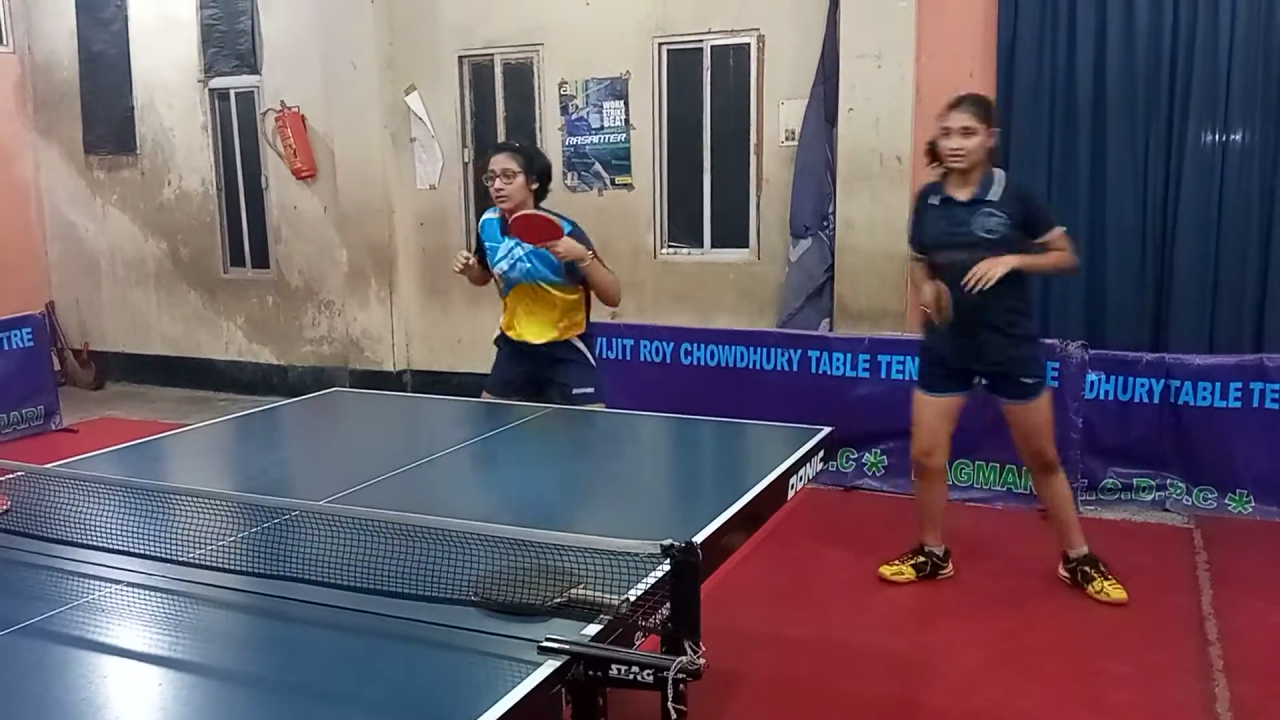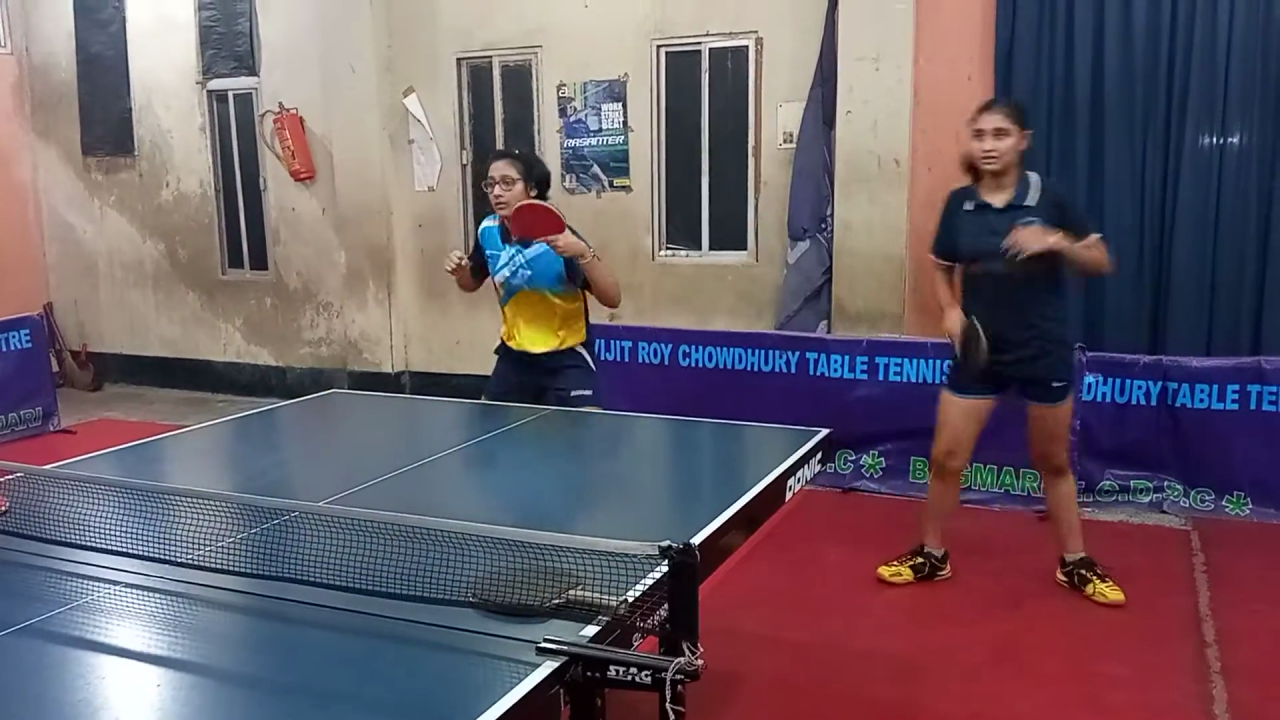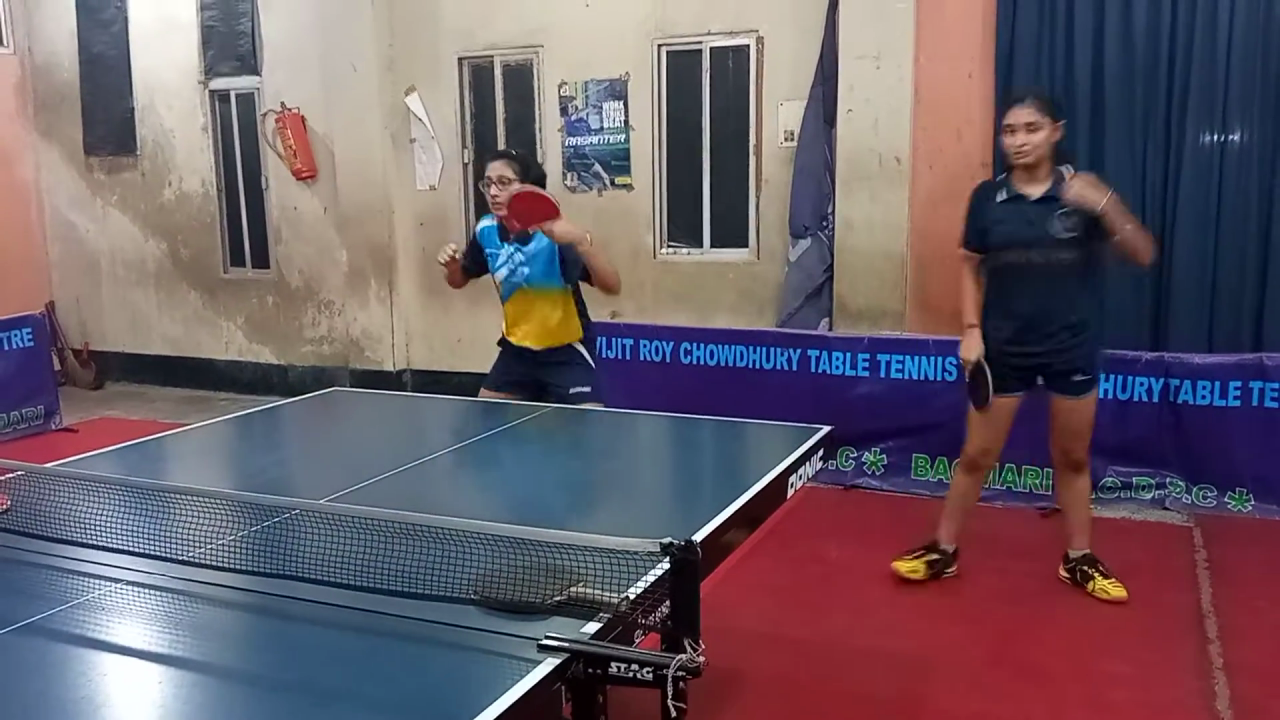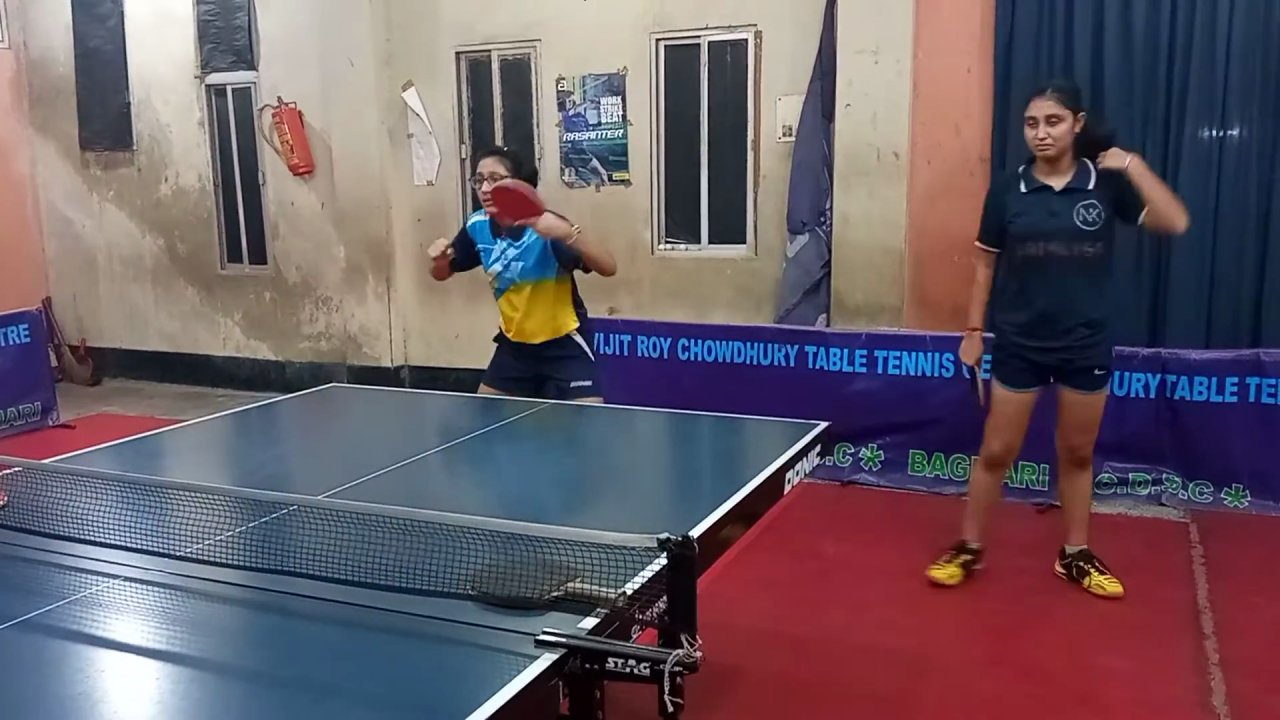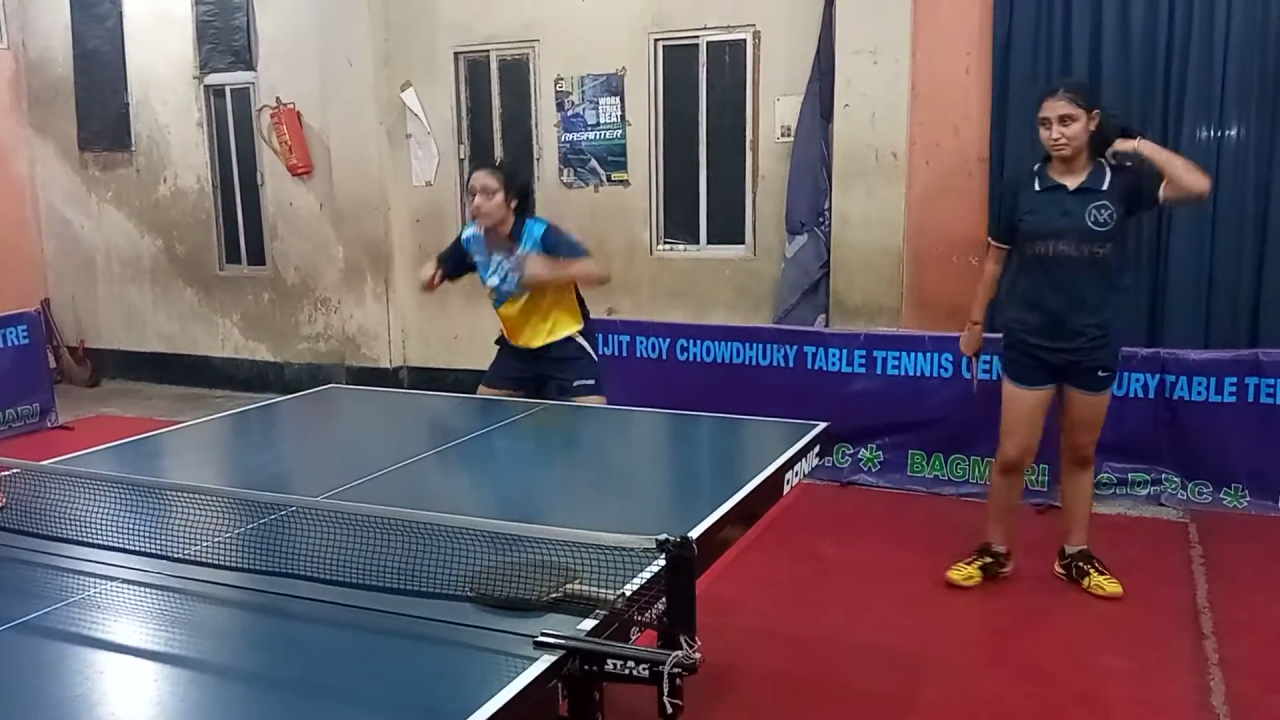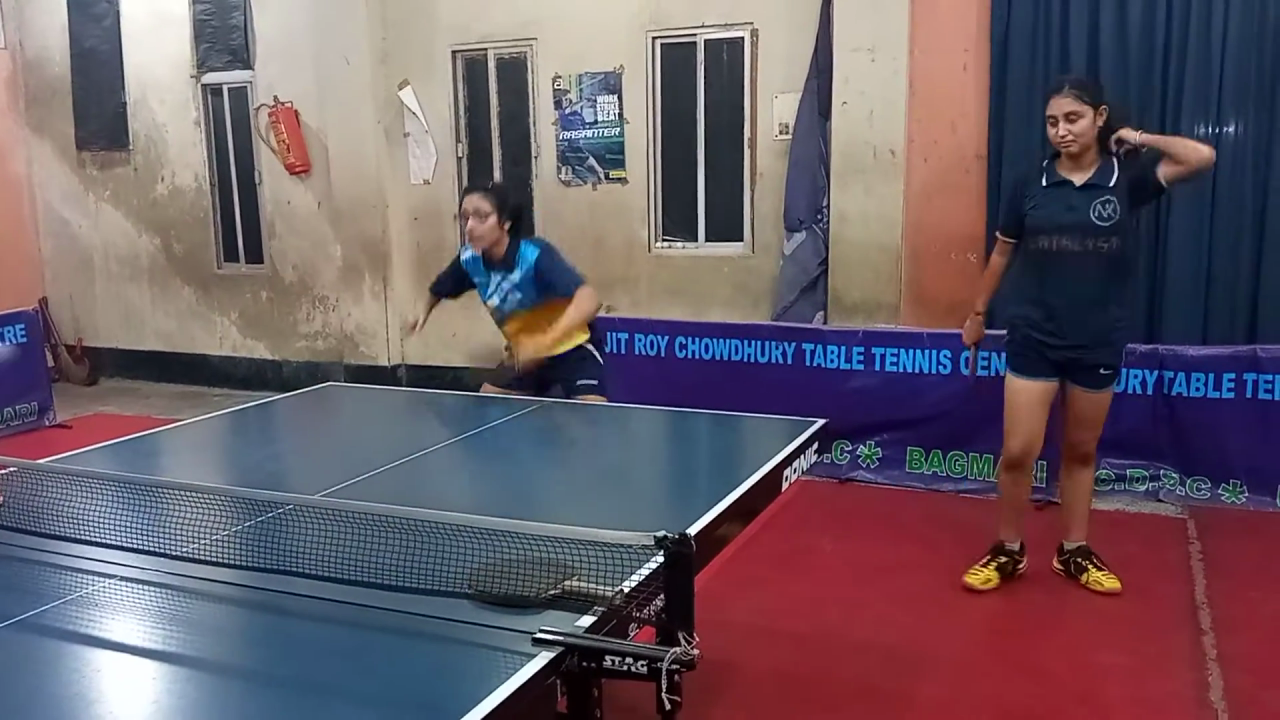
dt=0.1s
person 1, frame 1
left shoulder: (1015, 196)
right shoulder: (928, 199)
left elbow: (1066, 256)
left wrist: (1009, 260)
right wrist: (927, 289)
left hip: (1010, 349)
right hip: (945, 350)
left knee: (1043, 459)
right knee: (926, 457)
left ankle: (1078, 558)
right ankle: (933, 553)
person 1, frame 2
left shoulder: (1049, 201)
right shoulder: (958, 205)
left elbow: (1103, 264)
right elbow: (944, 273)
left wrist: (1054, 242)
right wrist: (953, 314)
left hip: (1045, 355)
right hip: (978, 354)
left knee: (1055, 462)
right knee: (945, 459)
left ankle: (1076, 562)
right ankle: (931, 555)
person 1, frame 3
left shoulder: (1081, 192)
right shoulder: (987, 197)
left elbow: (1143, 254)
right elbow: (970, 268)
left wrist: (1105, 205)
right wrist: (971, 329)
left hip: (1072, 347)
right hip: (1004, 347)
left knee: (1073, 458)
right knee: (976, 455)
left ankle: (1079, 559)
right ankle: (943, 549)
person 1, frame 4
left shoulder: (1107, 185)
right shoulder: (1007, 189)
left elbow: (1176, 224)
right elbow: (985, 264)
left wrist: (1132, 165)
right wrist: (973, 330)
left hip: (1086, 343)
right hip: (1019, 343)
left knee: (1077, 454)
right knee: (996, 453)
left ankle: (1076, 555)
right ankle: (968, 548)
person 1, frame 5
left shoulder: (1123, 181)
right shoulder: (1022, 187)
left elbow: (1199, 187)
right elbow: (995, 260)
left wrist: (1143, 147)
right wrist: (974, 324)
left hip: (1093, 344)
right hip: (1028, 341)
left knee: (1080, 454)
right knee: (1013, 455)
left ankle: (1074, 554)
right ankle: (994, 551)
person 1, frame 6
left shoulder: (1129, 176)
right shoulder: (1030, 183)
left elbow: (1202, 156)
right elbow: (1002, 254)
left wrist: (1140, 139)
right wrist: (977, 314)
left hip: (1098, 342)
right hip: (1033, 338)
left knee: (1080, 451)
right knee: (1018, 452)
left ankle: (1073, 551)
right ankle: (1008, 549)
person 2, frame 1
left shoulder: (563, 232)
right shoulder: (488, 224)
left elbow: (613, 297)
left wrist: (583, 256)
right wrist: (469, 269)
left hip: (565, 349)
right hip: (514, 345)
person 2, frame 2
left shoulder: (560, 239)
right shoulder: (488, 232)
left elbow: (612, 299)
right elbow: (471, 284)
left wrist: (584, 253)
right wrist: (459, 271)
left hip: (566, 357)
right hip: (515, 354)
person 2, frame 3
left shoulder: (554, 235)
right shoulder: (485, 231)
left elbow: (612, 286)
right elbow: (459, 281)
left wrist: (580, 240)
right wrist: (451, 265)
left hip: (564, 352)
right hip: (516, 348)
person 2, frame 4
left shoulder: (547, 226)
right shoulder: (477, 227)
left elbow: (609, 267)
right elbow: (442, 271)
left wrist: (568, 233)
right wrist: (439, 255)
left hip: (563, 344)
right hip: (515, 344)
person 2, frame 5
left shoulder: (542, 235)
right shoulder: (471, 239)
left elbow: (601, 274)
right elbow: (438, 274)
left wrist: (551, 271)
right wrist: (430, 274)
left hip: (564, 345)
right hip: (517, 347)
person 2, frame 6
left shoulder: (536, 256)
right shoulder: (469, 261)
left elbow: (589, 300)
right elbow: (436, 293)
left wrist: (543, 342)
right wrist: (420, 313)
left hip: (572, 354)
right hip: (526, 358)
